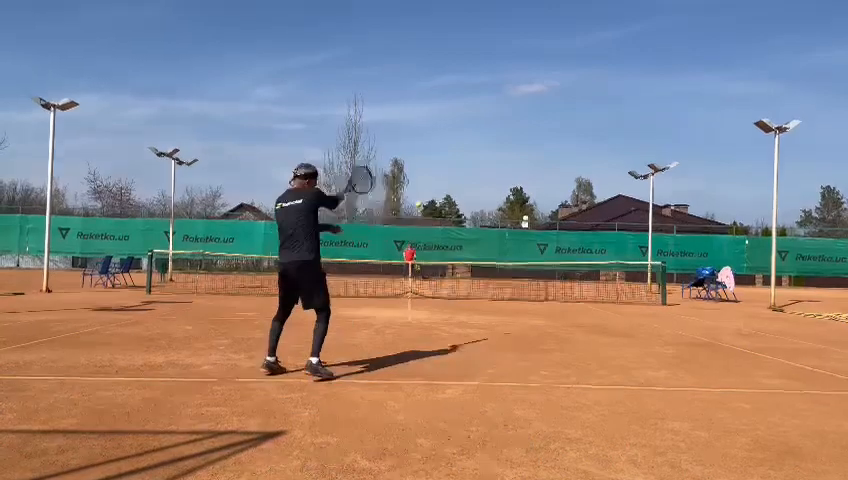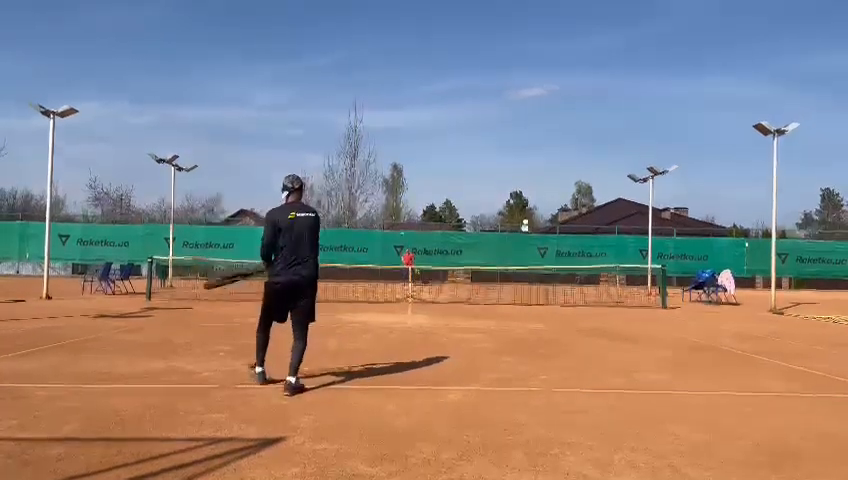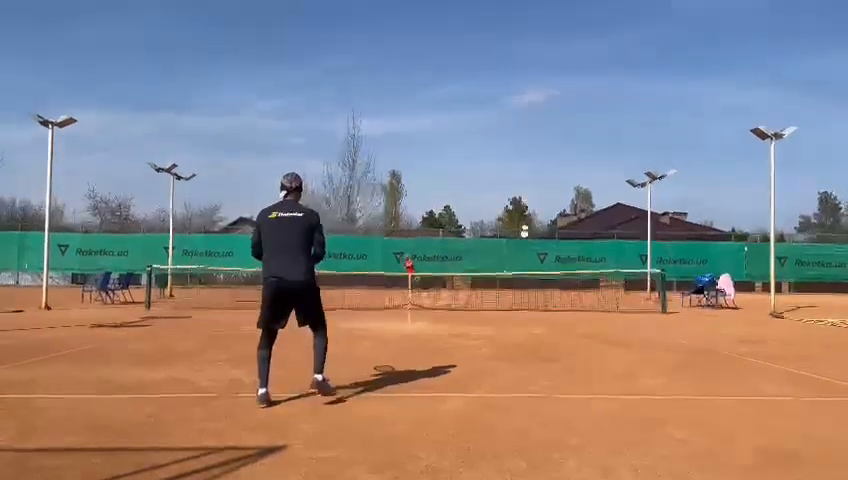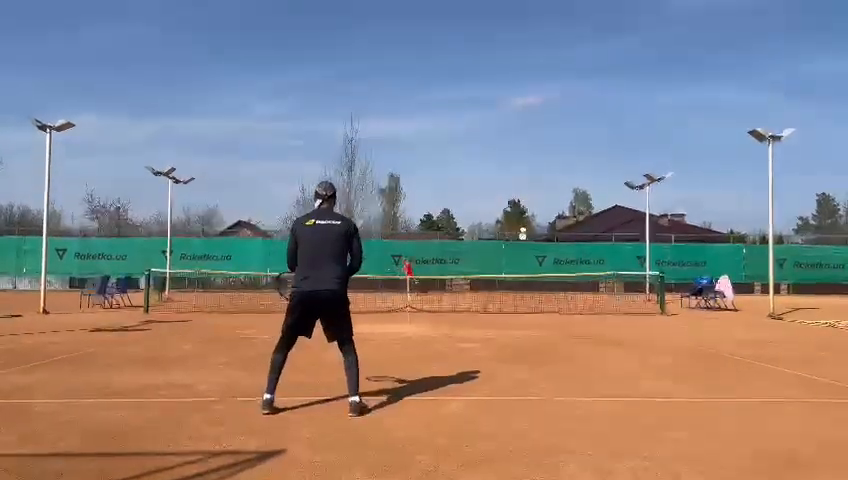
dt=0.5s
person 1, frame 1
left shoulder: (280, 201)
right shoulder: (312, 195)
right elbow: (334, 203)
left wrist: (325, 227)
right wrist: (340, 195)
left hip: (285, 265)
right hip: (307, 264)
left knee: (282, 313)
right knee: (323, 312)
left ankle: (270, 360)
right ankle: (314, 361)
person 1, frame 2
left shoulder: (274, 215)
right shoulder: (313, 215)
left elbow: (265, 251)
left hip: (279, 280)
right hip: (306, 280)
left knee: (264, 324)
right knee: (300, 332)
left ankle: (260, 370)
right ankle: (291, 379)
person 1, frame 3
left shoulder: (264, 215)
right shoulder: (310, 216)
left elbow: (256, 251)
right elbow: (318, 253)
left hip: (273, 283)
right hip: (303, 283)
left knee: (266, 337)
right knee: (319, 330)
left ankle: (262, 391)
right ankle: (319, 378)
person 1, frame 4
left shoulder: (300, 223)
right shoulder: (347, 224)
left elbow: (291, 262)
right elbow: (356, 262)
left hip: (302, 292)
right hip: (334, 293)
left knee: (284, 343)
right knee: (347, 346)
left ankle: (268, 398)
right ankle: (355, 400)
